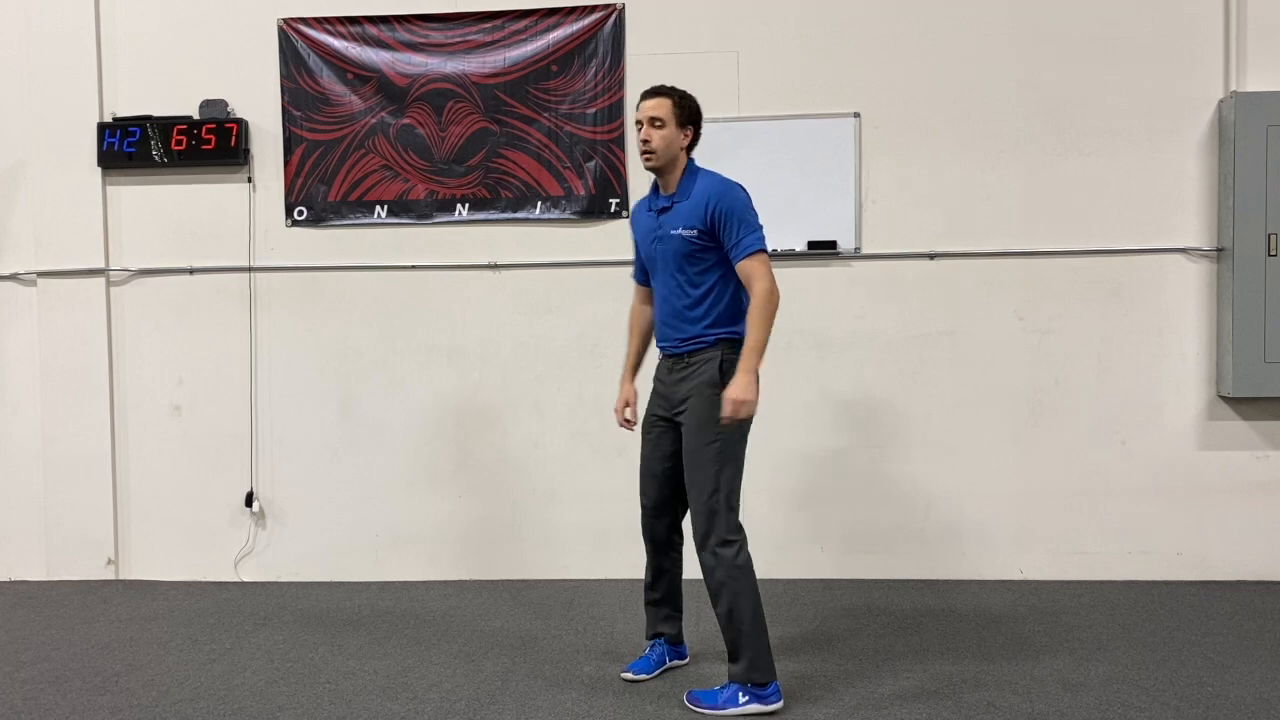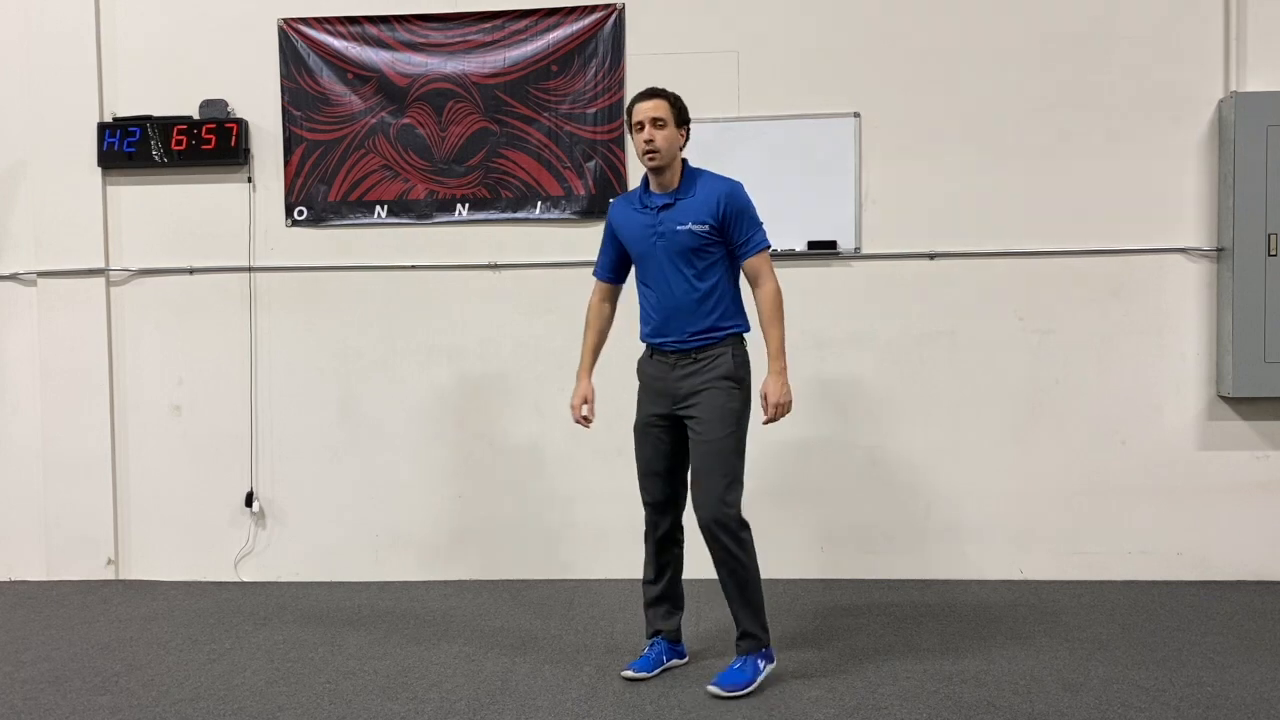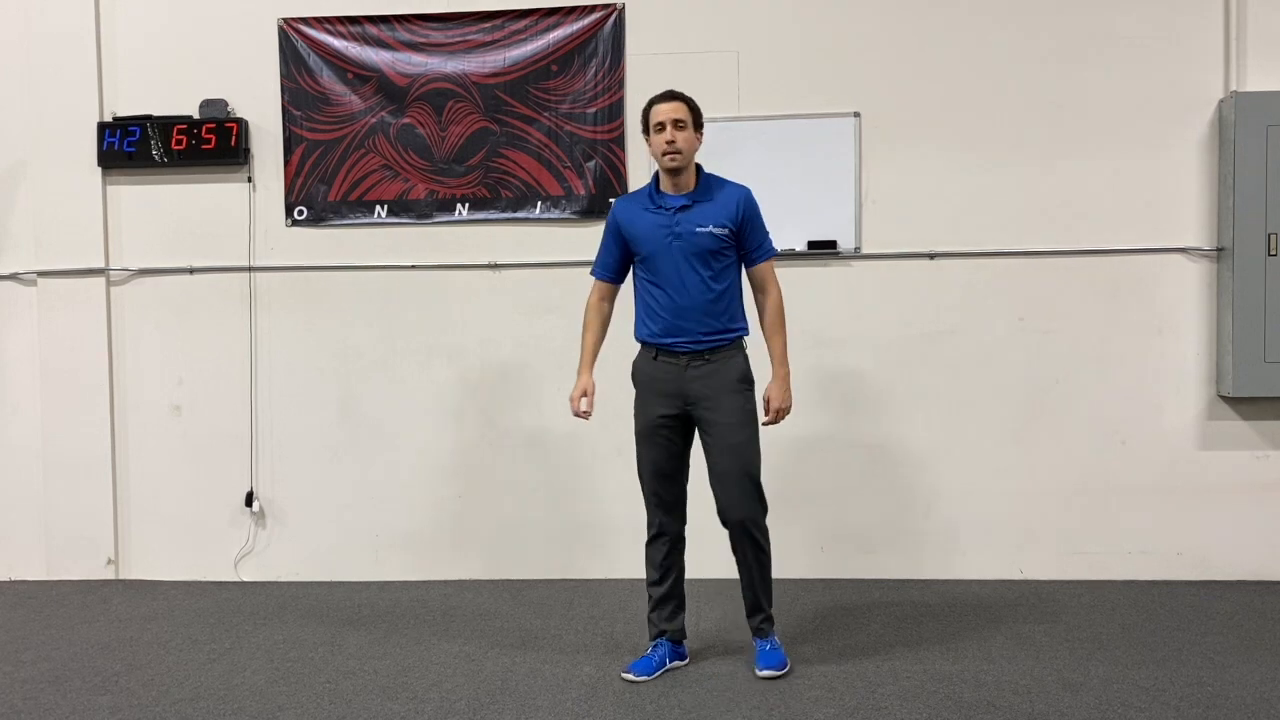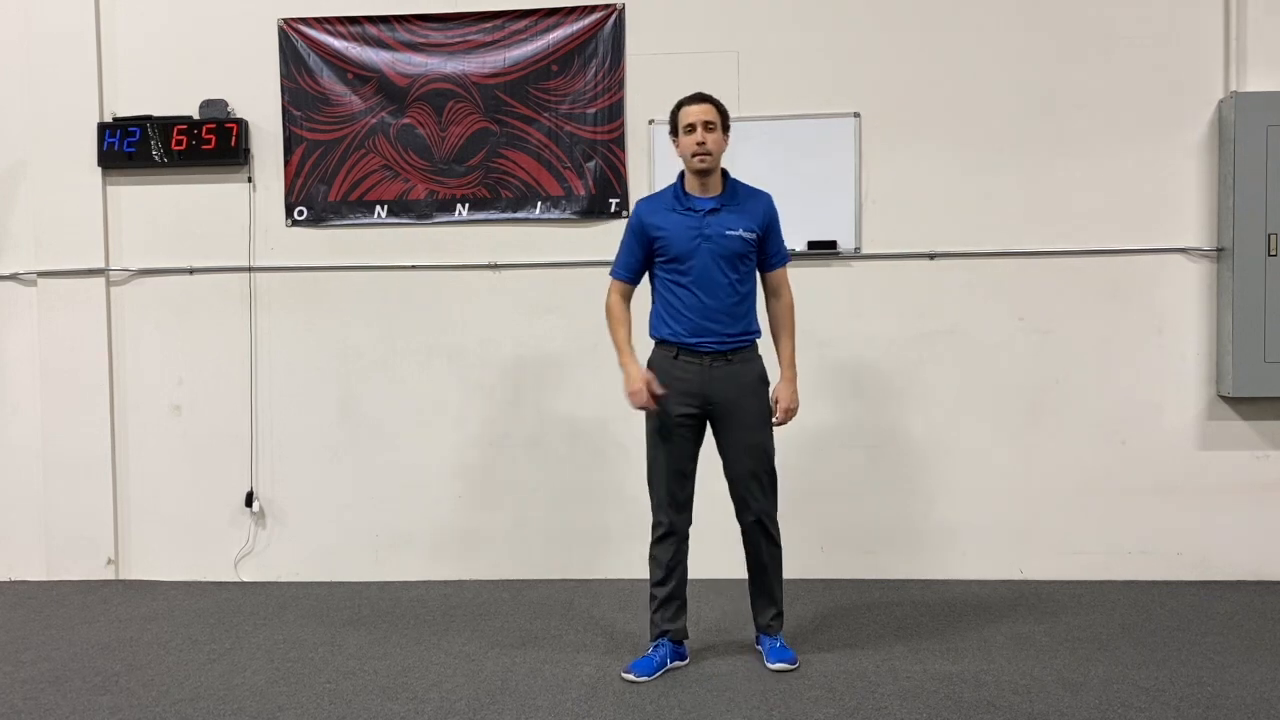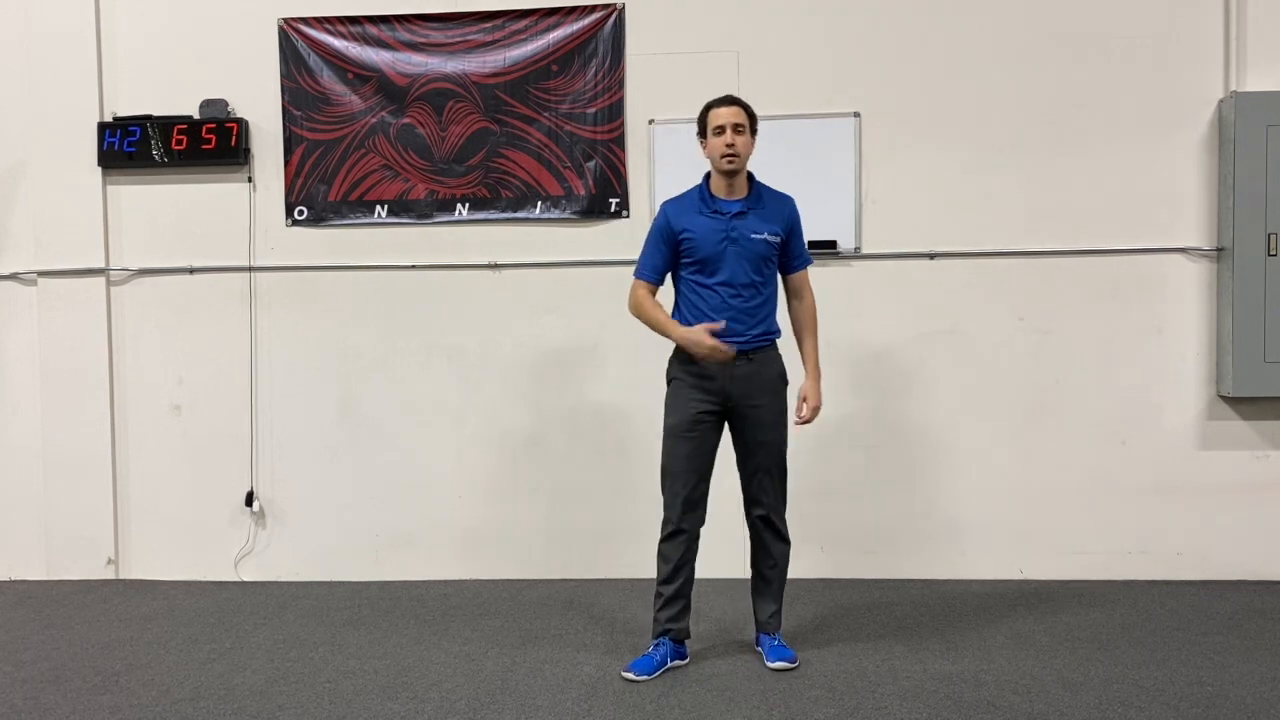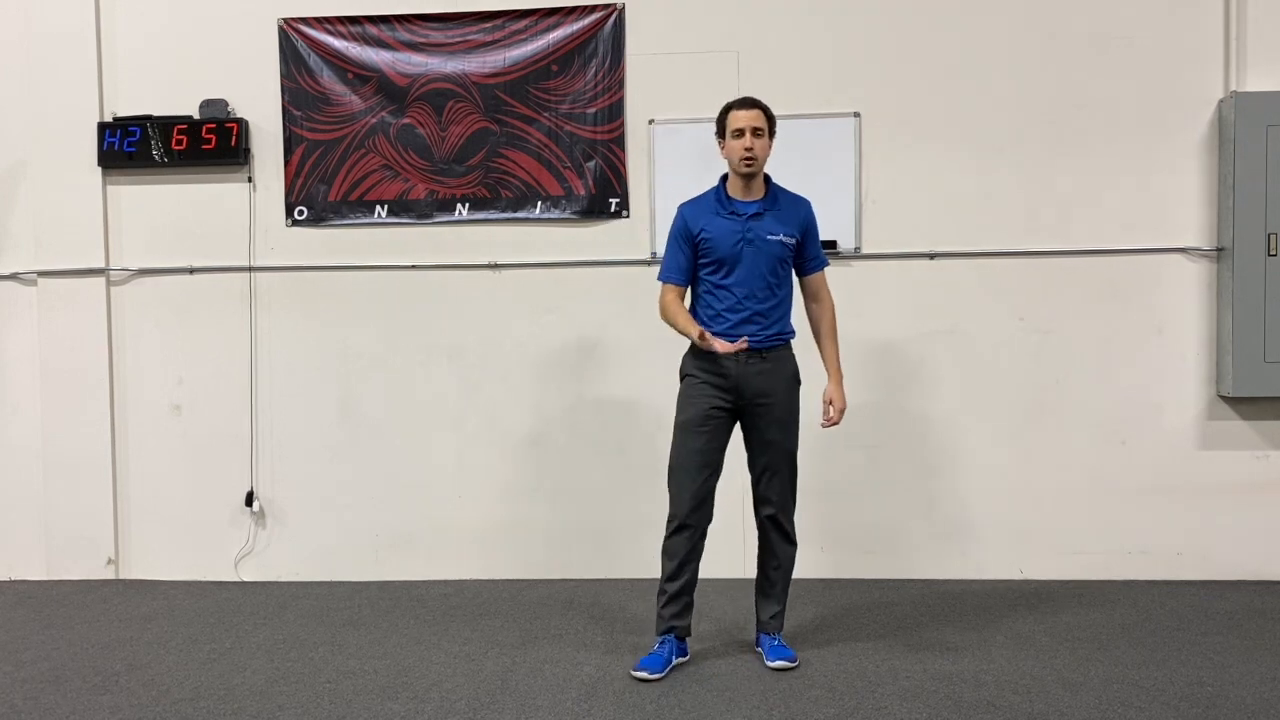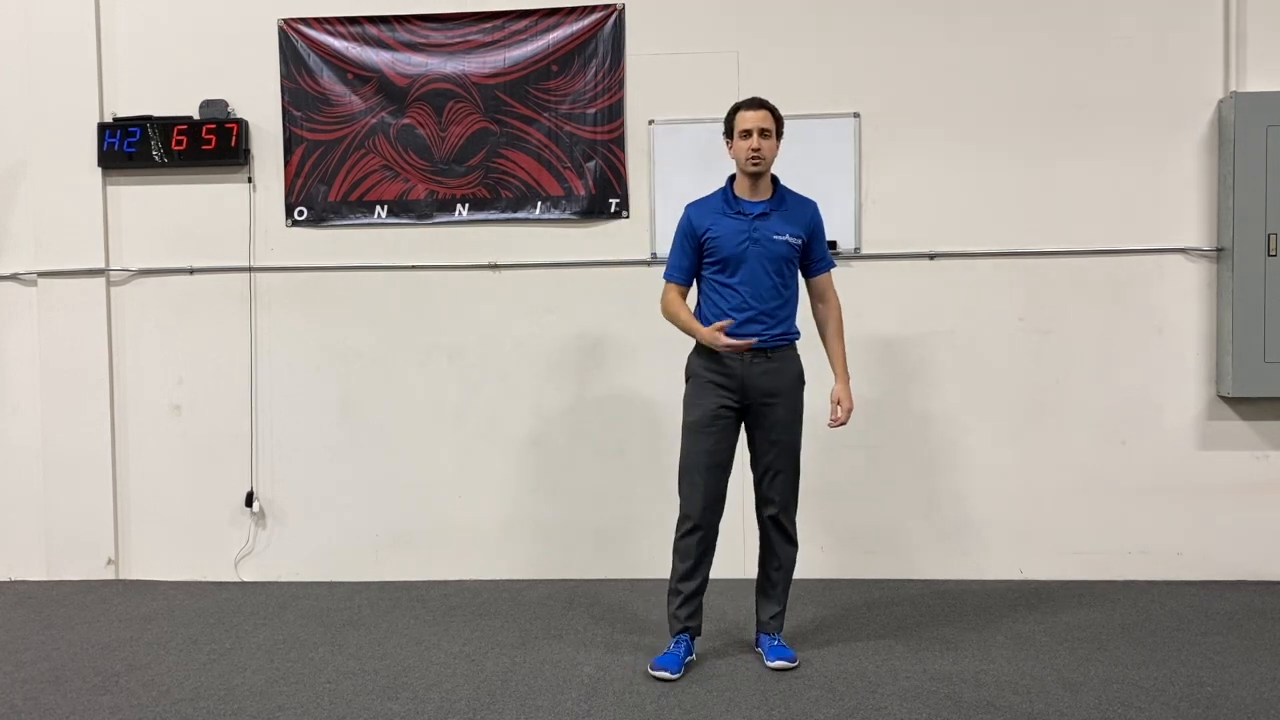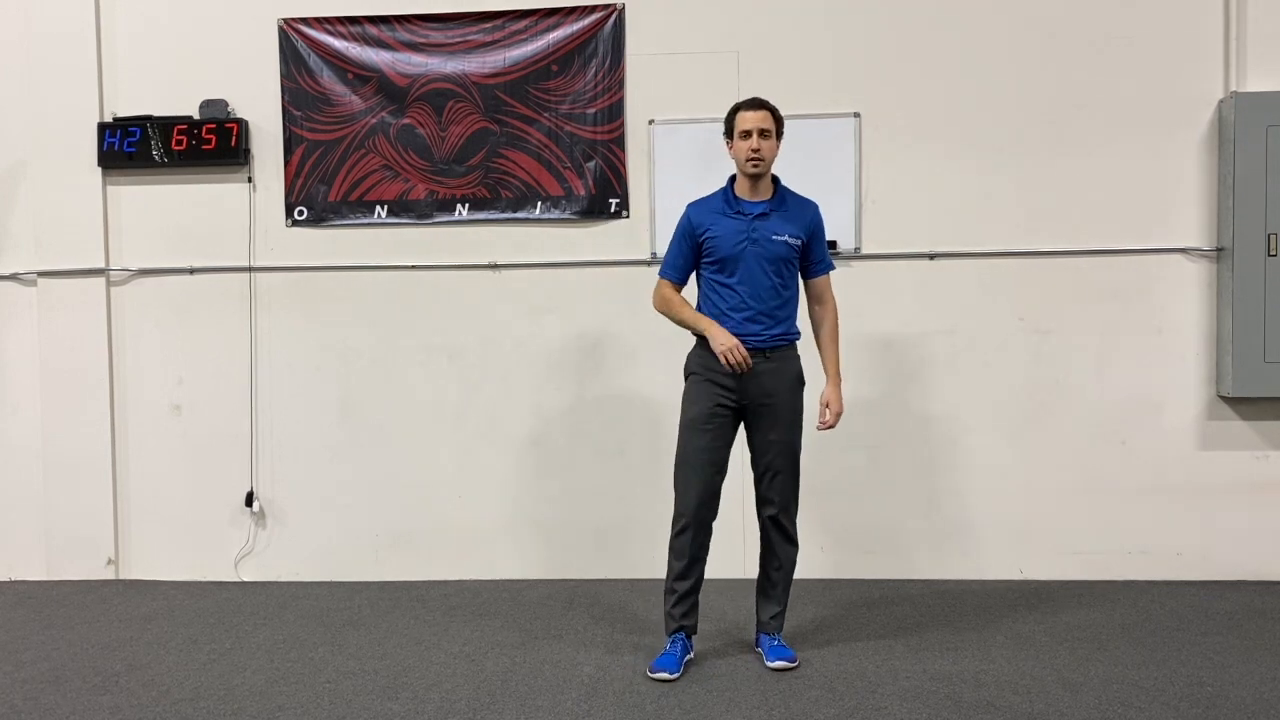
dt=0.2s
person 1, frame 1
left shoulder: (721, 196)
right shoulder: (644, 213)
left elbow: (763, 288)
left wrist: (747, 373)
right wrist: (628, 378)
left hip: (717, 376)
right hip: (672, 382)
left knee: (715, 525)
right knee: (657, 517)
right ankle: (665, 637)
person 1, frame 2
left shoulder: (724, 195)
right shoulder: (621, 213)
left elbow: (764, 282)
right elbow: (604, 297)
left wrist: (777, 369)
right wrist: (585, 374)
left hip: (717, 367)
right hip: (655, 372)
left knee: (717, 509)
right knee: (658, 514)
left ankle: (754, 647)
right ankle: (665, 637)
person 1, frame 3
left shoulder: (735, 201)
right shoulder: (627, 213)
left elbow: (767, 289)
right elbow: (602, 295)
left wrist: (780, 373)
right wrist: (585, 371)
left hip: (723, 369)
right hip: (656, 373)
left knee: (741, 507)
right knee: (663, 517)
left ankle: (764, 630)
right ankle: (667, 638)
person 1, frame 4
left shoulder: (757, 207)
right shoulder: (649, 214)
left elbow: (778, 294)
right elbow: (618, 295)
left wrist: (788, 375)
right wrist: (629, 364)
left hip: (741, 371)
right hip: (673, 372)
left knee: (757, 510)
right knee: (670, 515)
left ankle: (769, 629)
right ankle: (668, 638)
person 1, frame 5
left shoulder: (781, 210)
right shoulder: (676, 213)
left elbow: (800, 295)
right elbow: (640, 295)
left wrist: (812, 374)
right wrist: (683, 336)
left hip: (761, 371)
right hip: (694, 373)
left knee: (767, 509)
right knee: (681, 511)
left ankle: (769, 630)
right ankle: (669, 637)
person 1, frame 6
left shoulder: (797, 212)
right shoulder: (693, 215)
left elbow: (817, 298)
right elbow: (670, 301)
left wrist: (834, 376)
right wrist: (700, 337)
left hip: (774, 370)
right hip: (707, 371)
left knee: (776, 508)
right knee: (688, 505)
left ankle: (770, 629)
right ankle: (671, 635)
person 1, frame 7
left shoulder: (804, 214)
right shoulder: (699, 215)
left elbow: (824, 299)
right elbow: (671, 297)
left wrist: (841, 377)
right wrist: (704, 333)
left hip: (779, 370)
right hip: (712, 370)
left knee: (777, 508)
right knee: (698, 507)
left ankle: (769, 628)
right ankle: (682, 633)
person 1, frame 8
left shoulder: (804, 215)
right shoulder: (700, 214)
left elbow: (822, 302)
right elbow: (664, 292)
left wrist: (833, 380)
right wrist: (711, 328)
left hip: (778, 370)
right hip: (712, 368)
left knee: (778, 508)
right knee: (693, 505)
left ankle: (770, 629)
right ankle: (679, 633)
